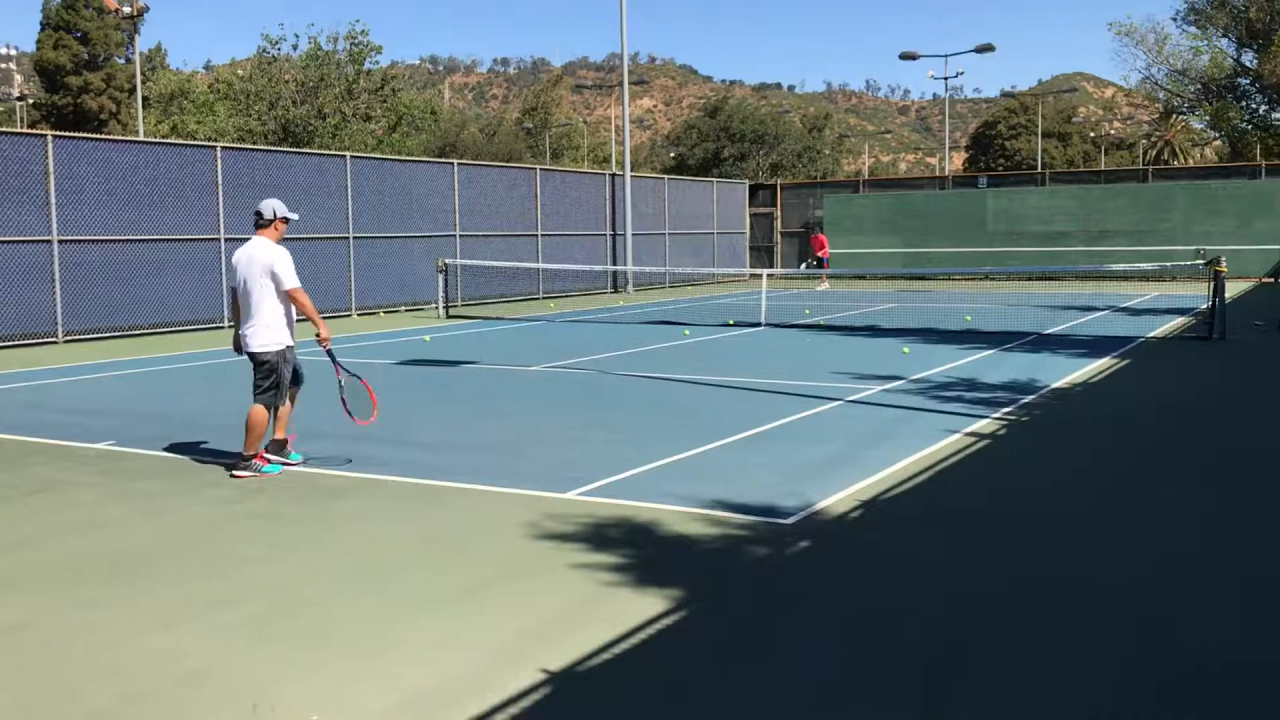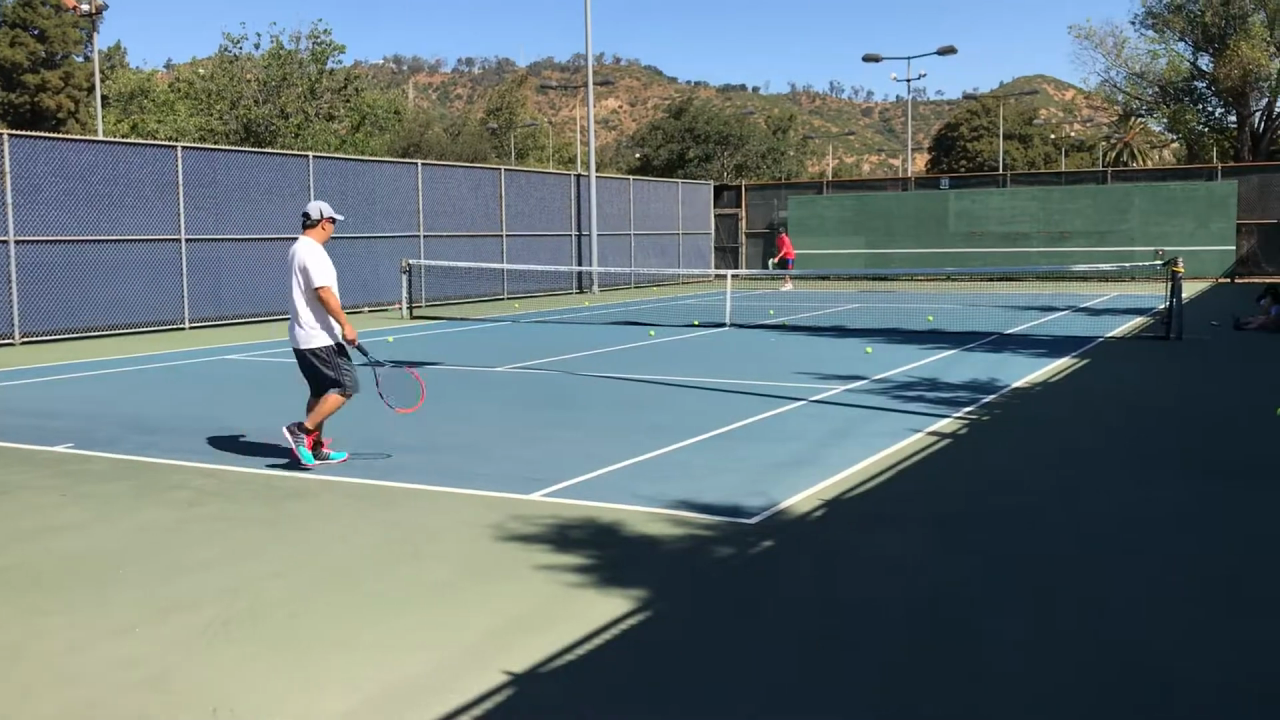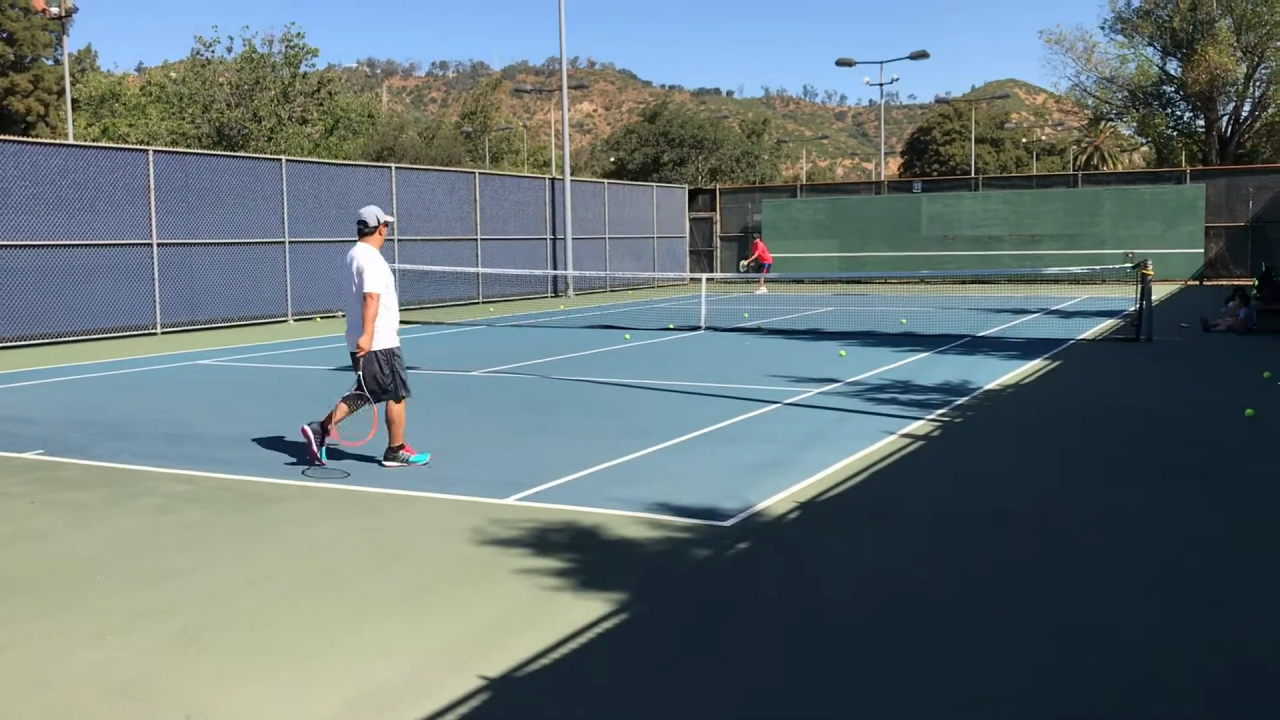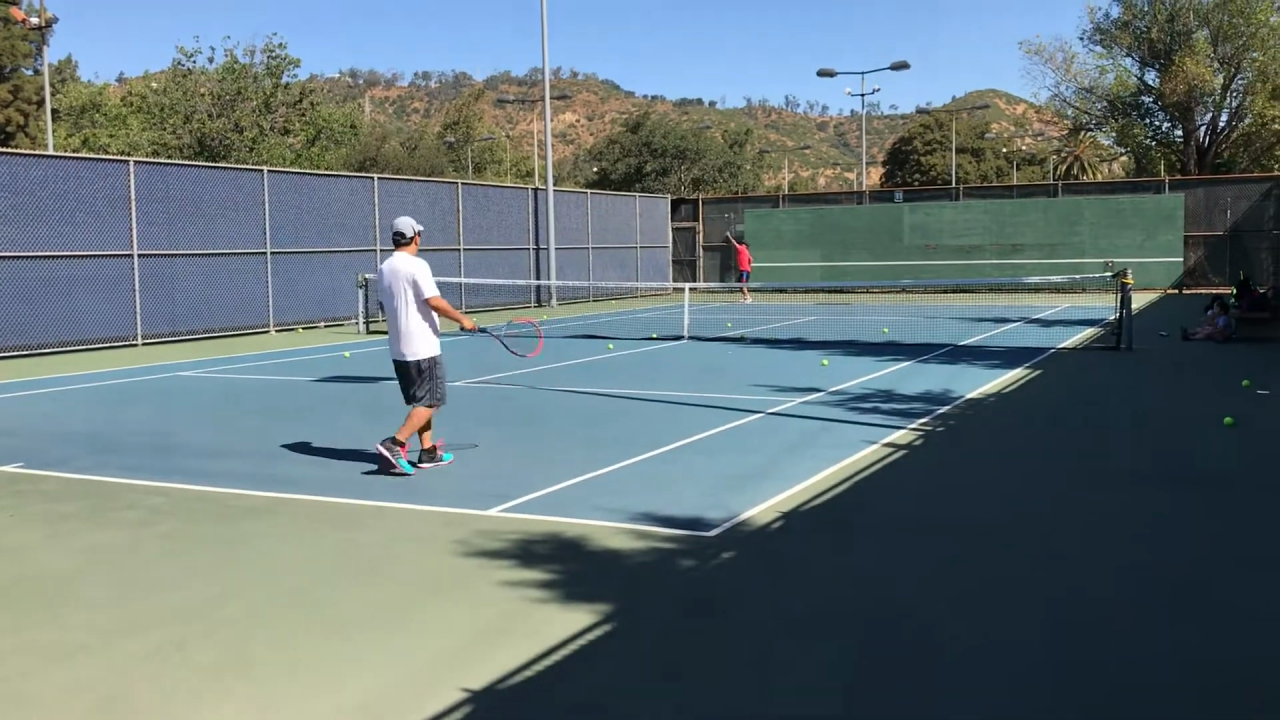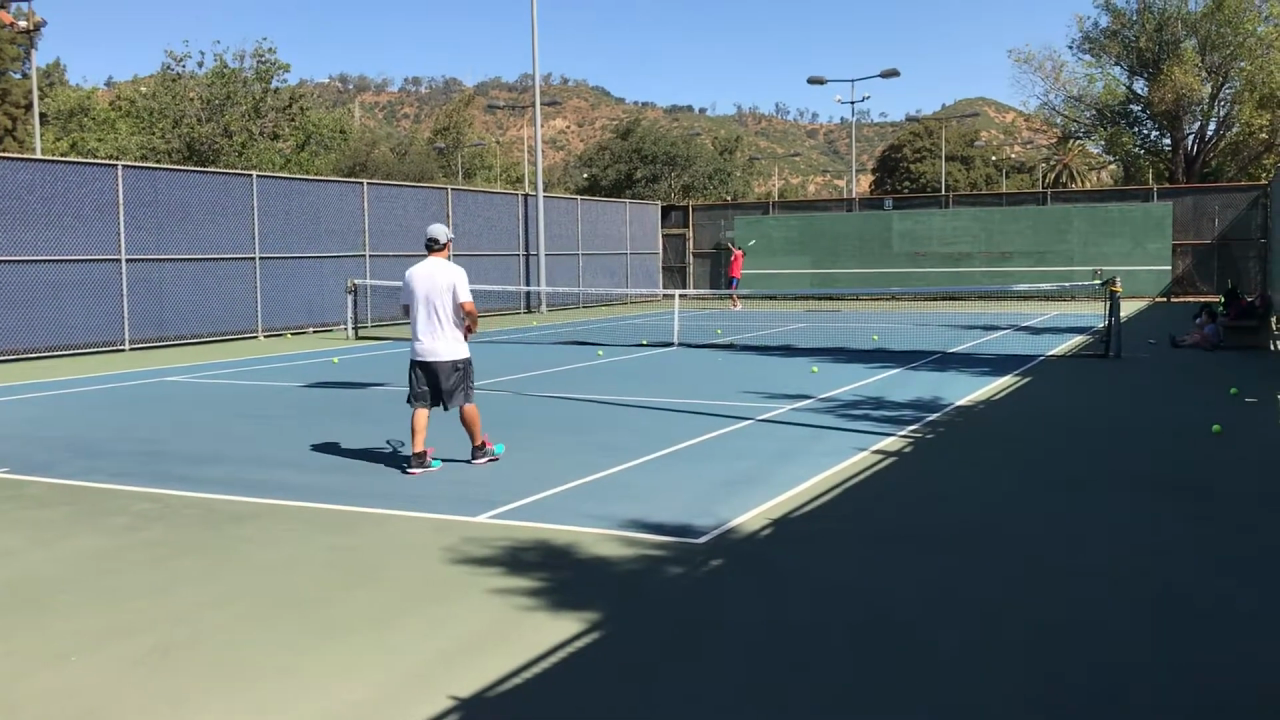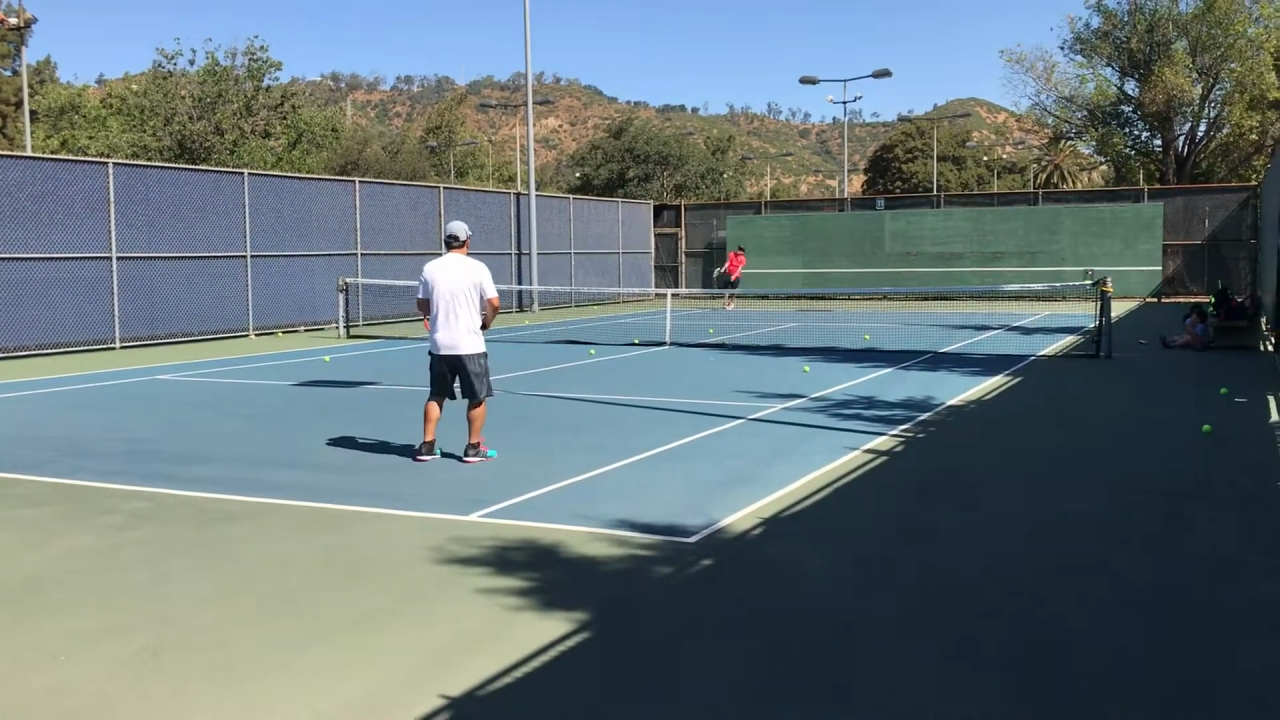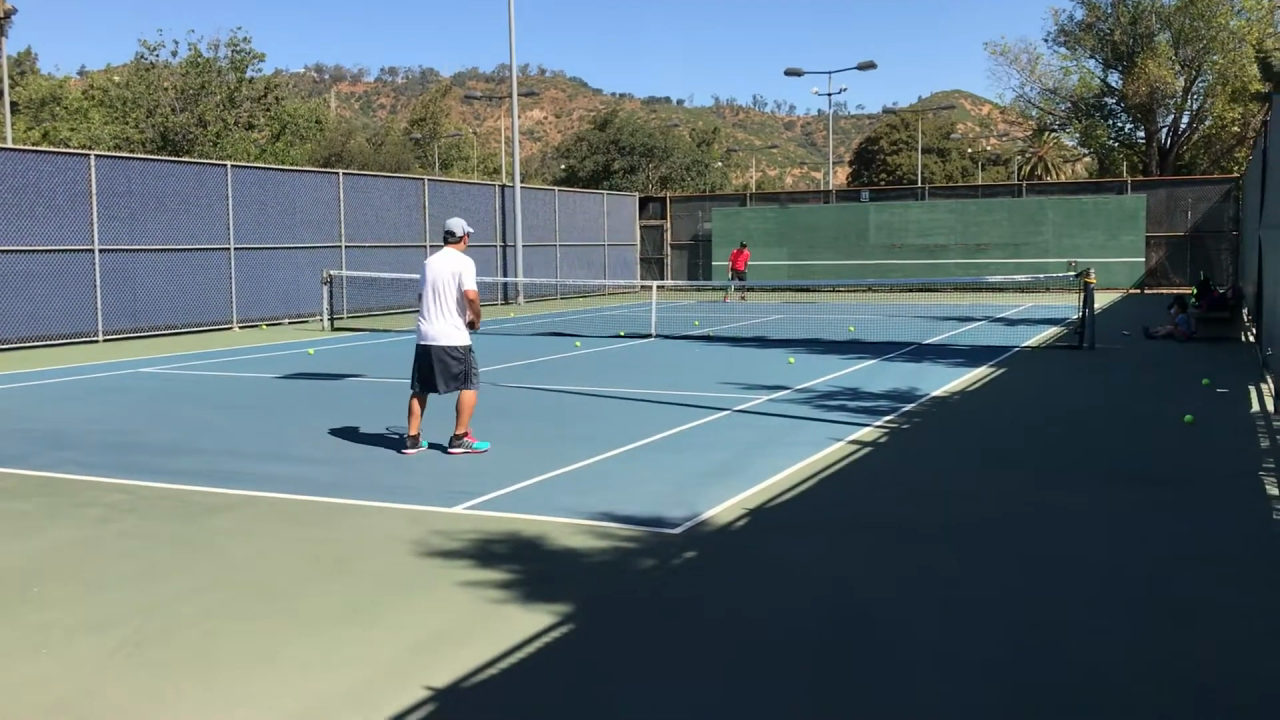
dt=0.5s
person 1, frame 1
left shoulder: (241, 253)
right shoulder: (276, 254)
left elbow: (235, 296)
right elbow: (296, 294)
left wrist: (238, 330)
right wrist: (320, 325)
left hip: (255, 338)
right hip: (273, 341)
left knee: (290, 388)
right knee: (266, 399)
left ankle: (278, 445)
right ankle: (247, 460)
person 1, frame 2
left shoulder: (299, 249)
right shoulder: (313, 252)
right elbow: (325, 293)
right wrist: (345, 325)
left hip: (303, 337)
right hip: (320, 339)
left knee: (322, 392)
right knee: (344, 388)
left ankle: (316, 447)
right ankle: (303, 430)
person 1, frame 3
left shoulder: (354, 254)
right shoulder: (372, 258)
right elbow: (371, 298)
right wrist: (368, 334)
left hip: (363, 341)
right hip: (380, 342)
left knee: (363, 394)
right knee: (397, 394)
left ankle: (320, 429)
right ankle: (396, 451)
person 1, frame 4
left shoulder: (384, 269)
right shoulder: (417, 265)
right elbow: (435, 301)
right wrist: (462, 319)
left hip: (399, 349)
right hip: (422, 348)
left knee: (421, 401)
right knee: (429, 401)
left ankle: (427, 451)
right ankle: (393, 444)
person 1, frame 5
left shoulder: (411, 273)
right shoulder: (454, 271)
left elbow: (406, 310)
right elbow: (467, 308)
right wrist: (472, 324)
left hip: (421, 351)
right hip: (452, 351)
left knee: (421, 404)
right knee: (465, 401)
left ankle: (418, 457)
right ankle: (480, 448)
person 1, frame 6
left shoulder: (430, 268)
right shoulder: (478, 268)
left elbow: (422, 305)
right elbow: (494, 304)
right wrist: (487, 321)
left hip: (440, 344)
right hip: (470, 344)
left knee: (437, 395)
right knee: (477, 396)
left ankle: (427, 445)
right ankle: (473, 447)
person 1, frame 7
left shoulder: (429, 262)
right shoulder: (464, 262)
right elbow: (471, 296)
right wrist: (476, 319)
left hip: (426, 336)
right hip: (453, 338)
left knee: (419, 389)
right knee: (468, 386)
left ankle: (413, 438)
right ankle: (459, 439)
